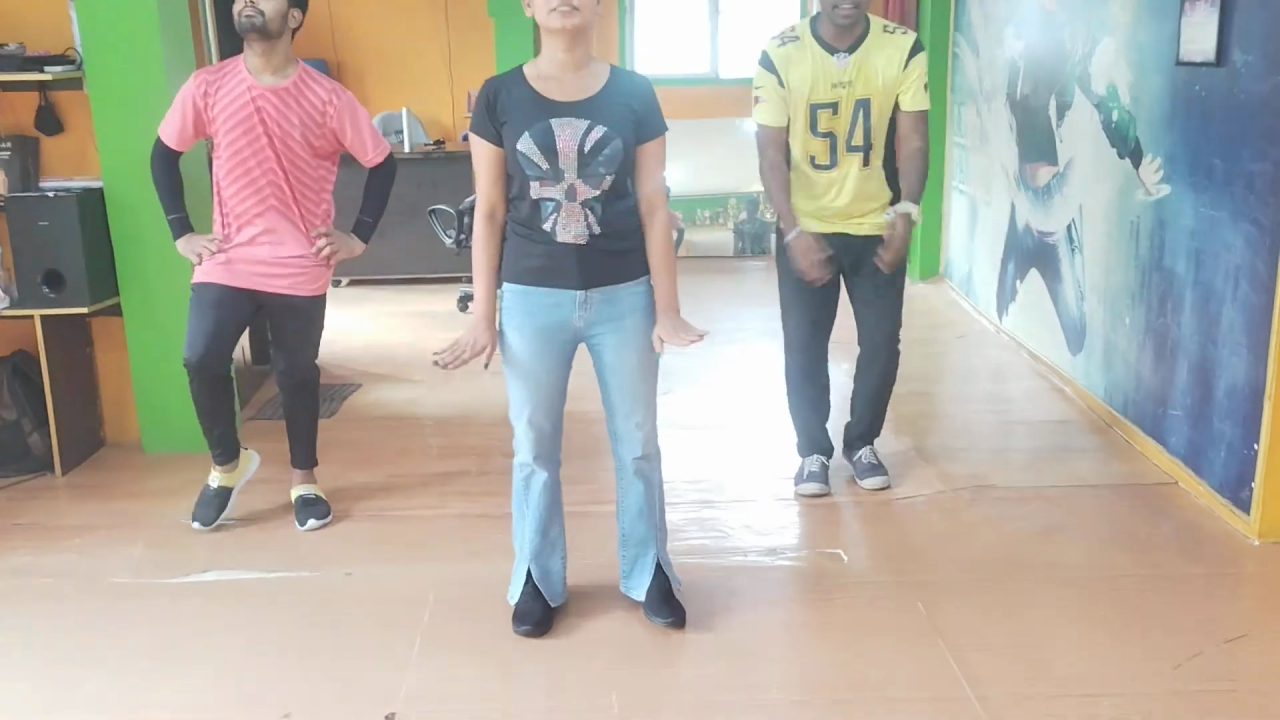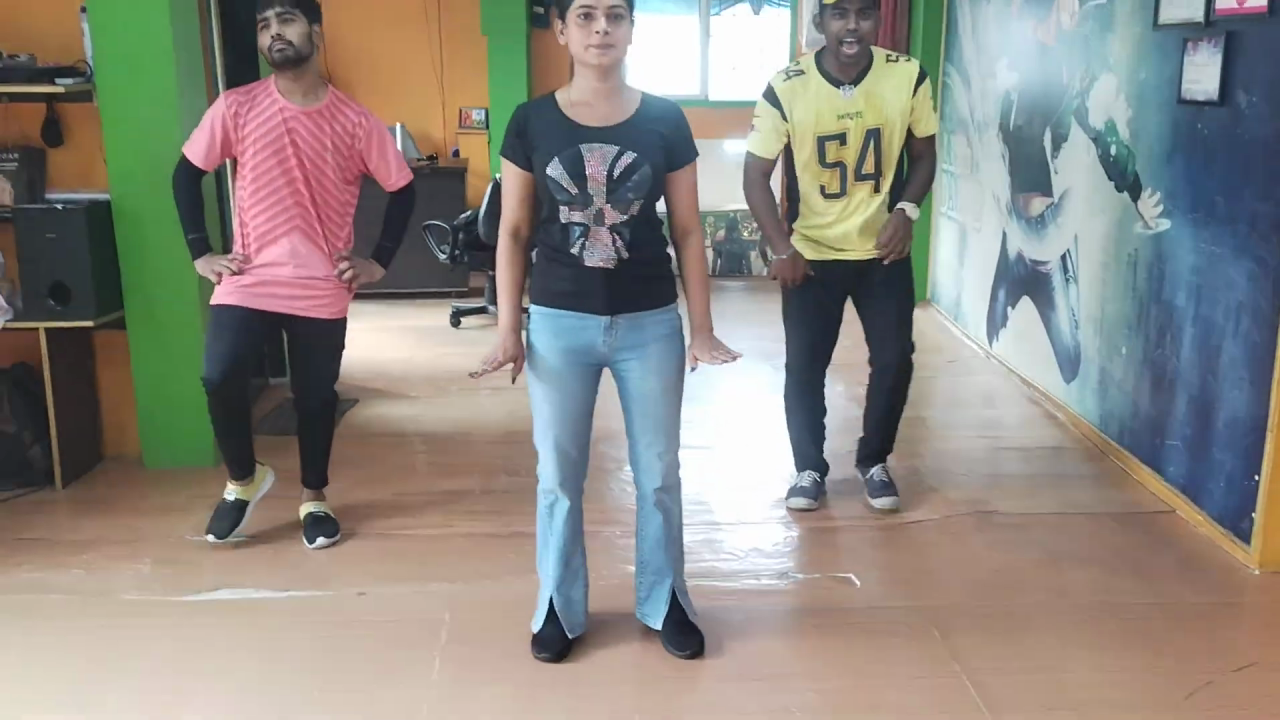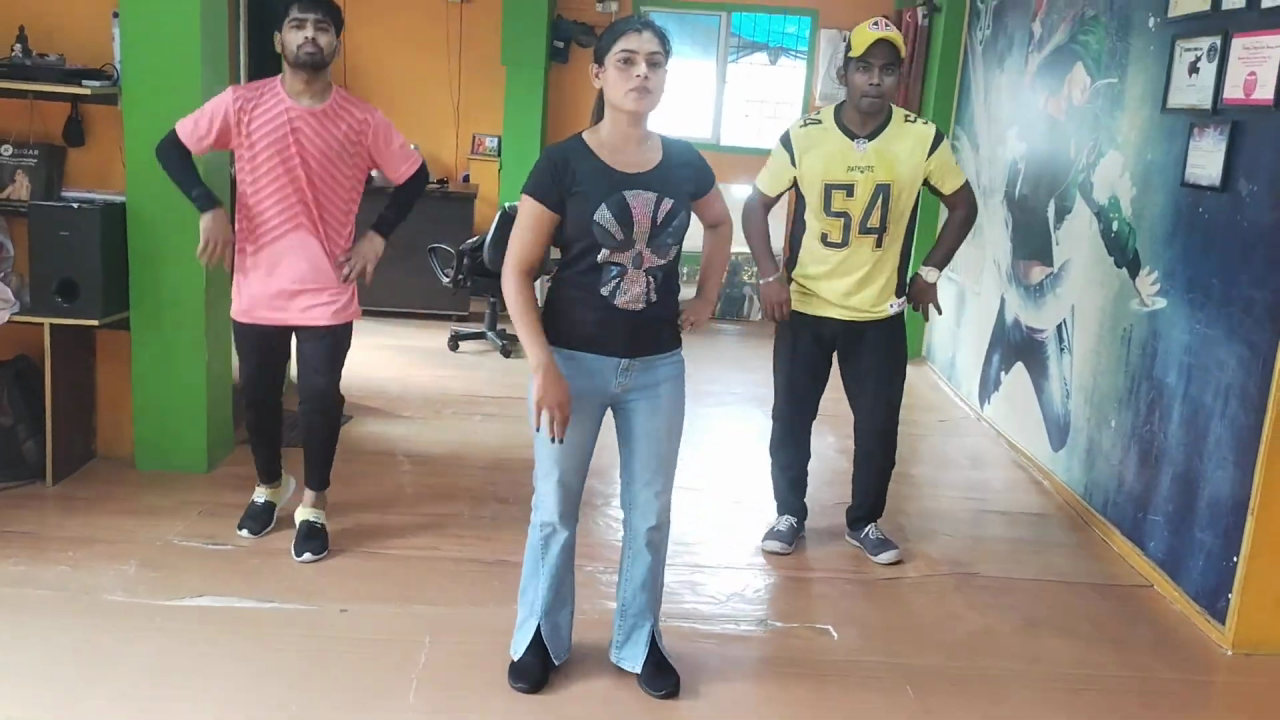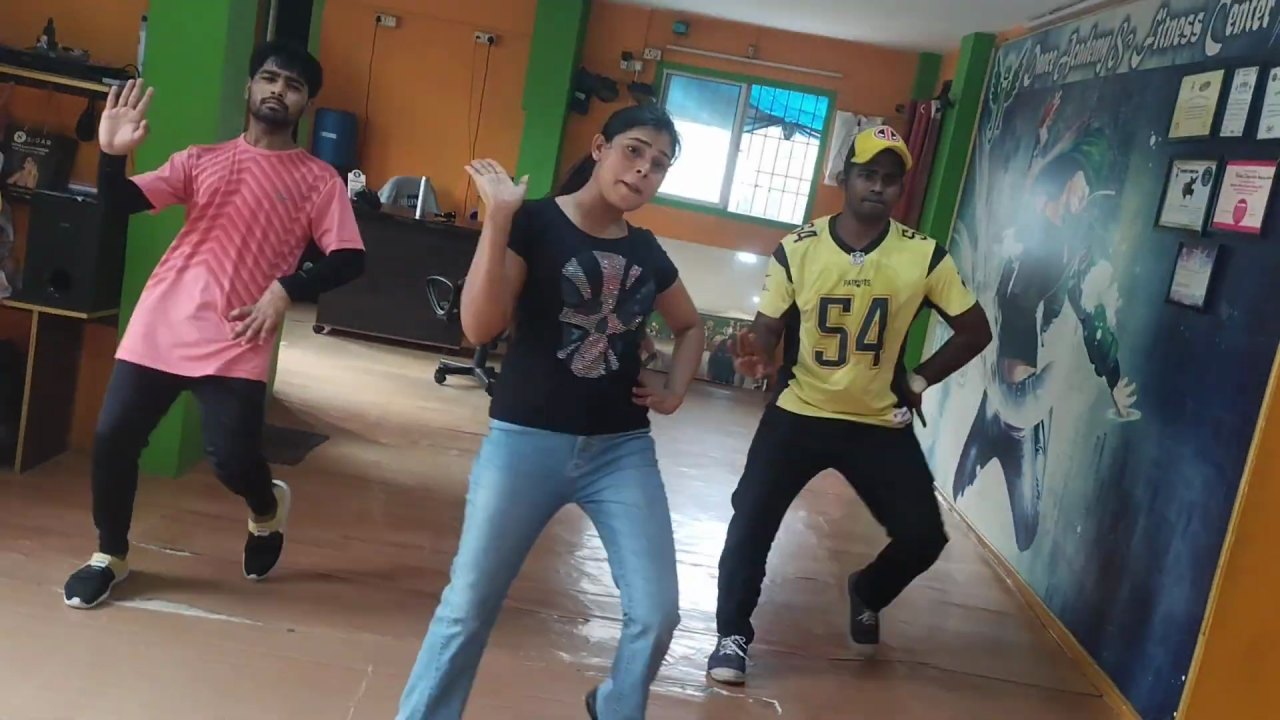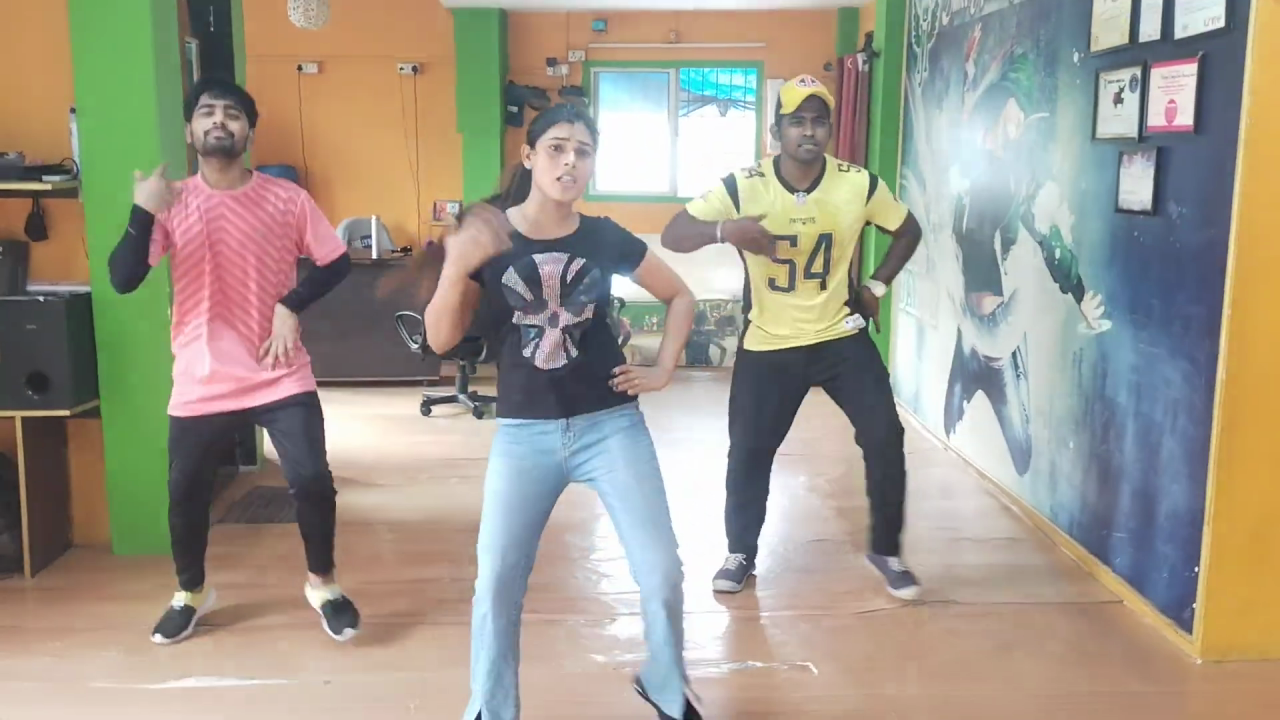
dt=1s
person 1, frame 1
left shoulder: (634, 93)
right shoulder: (499, 96)
left elbow: (654, 208)
right elbow: (490, 213)
left wrist: (667, 309)
right wrist: (483, 314)
left hip: (621, 295)
right hip: (533, 298)
left knee: (637, 440)
right knee: (535, 445)
left ankle: (648, 572)
right ankle: (538, 579)
person 1, frame 2
left shoulder: (665, 119)
right shoulder: (532, 121)
left elbow: (687, 232)
right elbow: (515, 232)
left wrist: (702, 329)
right wrist: (507, 330)
left hip: (648, 324)
right hip: (559, 323)
left knee: (658, 471)
right knee: (558, 474)
left ankle: (664, 601)
right ankle: (559, 607)
person 1, frame 3
left shoulder: (685, 163)
right shoulder: (563, 162)
left elbow: (721, 226)
right elbow: (515, 270)
left wrist: (705, 301)
right wrist: (542, 366)
left hip: (657, 366)
right hip: (574, 361)
left knee: (649, 514)
right knee: (555, 508)
left ankle: (638, 642)
right ankle: (539, 637)
person 1, frame 4
left shoulder: (645, 250)
right shoulder: (534, 222)
left elbow: (688, 327)
right elbow: (477, 327)
left wrist: (673, 391)
right wrist: (495, 220)
left hip: (622, 449)
right hip: (527, 440)
left knee: (655, 614)
right knee: (468, 606)
person 1, frame 5
left shoulder: (605, 237)
right shoulder: (485, 235)
left elbow: (679, 297)
right elbow: (439, 338)
left wrist: (661, 370)
right wrist: (457, 266)
left hip: (609, 426)
right hip: (524, 434)
left knee: (661, 573)
right knee: (496, 583)
person 2, frame 1
left shoulder: (327, 97)
right shoulder: (206, 87)
left elbow: (382, 163)
right elbow: (164, 155)
left wrist: (359, 236)
right wrist: (181, 233)
left hip: (300, 264)
right hip: (229, 257)
left knee: (297, 372)
right knee: (202, 358)
left ankle: (304, 480)
right ankle: (227, 463)
person 2, frame 2
left shoulder: (356, 121)
right shoulder: (236, 108)
left elbow: (403, 190)
right elbow: (186, 174)
left wrist: (378, 261)
right wrist: (200, 254)
left hip: (322, 286)
right hip: (250, 277)
left knee: (316, 395)
right knee: (220, 377)
left ankle: (313, 498)
right ankle: (244, 479)
person 2, frame 3
left shoulder: (363, 119)
right shoulder: (241, 104)
left elbow: (414, 177)
right elbow: (170, 148)
left wrist: (377, 236)
right wrist: (210, 208)
left hip: (327, 289)
right hip: (259, 285)
left knee: (320, 397)
right knee: (257, 393)
left ankle: (313, 504)
right ankle: (268, 486)
person 2, frame 4
left shoulder: (319, 179)
right shoulder: (202, 159)
left elbow: (348, 260)
right elbow: (118, 203)
left wrist: (285, 290)
right wrist: (111, 152)
left hip: (236, 341)
right hip: (161, 326)
left knee: (232, 457)
right knee: (112, 439)
left ankle: (267, 510)
right ankle: (110, 554)
person 2, frame 5
left shoulder: (287, 199)
right shoulder: (167, 203)
left elbow: (336, 262)
right elbow: (123, 279)
left wrist: (290, 306)
right wrist: (142, 211)
left hip: (278, 372)
right hip: (202, 378)
left knee: (310, 478)
right knee: (185, 491)
left ankle: (323, 583)
right ankle: (191, 593)
person 3, frame 1
left shoulder: (903, 49)
right shoulder: (780, 54)
left elbow: (912, 142)
right elbow: (772, 152)
left wrist: (906, 214)
right wrist: (794, 231)
left hip: (877, 226)
right hip: (806, 229)
left knee: (881, 340)
right knee: (803, 344)
left ankle: (862, 442)
right ankle: (814, 450)
person 3, frame 2
left shoulder: (908, 77)
right shoulder: (785, 89)
left elbow: (923, 156)
right elbow: (755, 175)
left wrist: (905, 211)
right wrist: (780, 249)
left hip: (881, 251)
right hip: (811, 254)
left knee: (894, 360)
right knee: (804, 368)
left ankle: (874, 460)
right ankle: (809, 467)
person 3, frame 3
left shoulder: (923, 138)
right shoulder: (801, 137)
left elbow: (963, 207)
right elbow: (756, 208)
left wrist: (929, 273)
right wrist: (769, 276)
left hip: (879, 314)
right hip: (804, 309)
left knee: (878, 425)
right knee: (791, 418)
left ankle: (864, 521)
right ankle: (790, 513)
person 3, frame 4
left shoulder: (924, 256)
right shoulder: (796, 249)
left elbow: (975, 330)
right elbow: (767, 332)
left wrist: (916, 383)
right wrist: (753, 348)
left hip: (880, 424)
right hip: (799, 413)
left knee: (924, 535)
right knee: (752, 519)
left ankle: (867, 597)
right ankle: (732, 633)
person 3, frame 5
left shoulder: (859, 183)
right shoulder: (741, 185)
left elbow: (908, 231)
right elbow: (672, 235)
left wrist: (875, 286)
right wrist: (722, 229)
left hip: (839, 336)
right hip: (766, 345)
left knee: (883, 434)
right knee: (748, 457)
left ankle: (886, 551)
right ankle: (740, 553)
person 4, frame 1
left shoulder: (1080, 38)
right shoulder: (1020, 34)
left elbow: (1111, 106)
left wrist: (1140, 164)
left hip: (1059, 196)
right hip: (1025, 191)
left knee: (1072, 314)
right knee: (1006, 303)
person 4, frame 2
left shoulder: (1080, 67)
right shoulder: (1016, 65)
left elbow: (1107, 138)
left wrist: (1137, 196)
left hip: (1053, 228)
right hip: (1017, 224)
left knee: (1068, 352)
right knee: (996, 338)
person 4, frame 3
left shoulder: (1091, 140)
right shoulder: (1033, 124)
left elbow: (1110, 216)
left wrist: (1136, 275)
left hip: (1050, 295)
right hip: (1017, 286)
left knee: (1055, 412)
right knee: (986, 394)
person 4, frame 4
left shoulder: (1084, 255)
right shoulder: (1027, 233)
left elbow: (1097, 327)
left wrist: (1114, 383)
left hip: (1032, 396)
right hip: (999, 385)
left knee: (1025, 505)
right knee: (961, 483)
person 4, frame 5
left shoulder: (1029, 180)
right shoulder: (972, 170)
left elbow: (1055, 246)
left wrist: (1081, 297)
left hip: (1004, 324)
right hip: (970, 319)
left knee: (1017, 438)
right knee: (952, 423)
